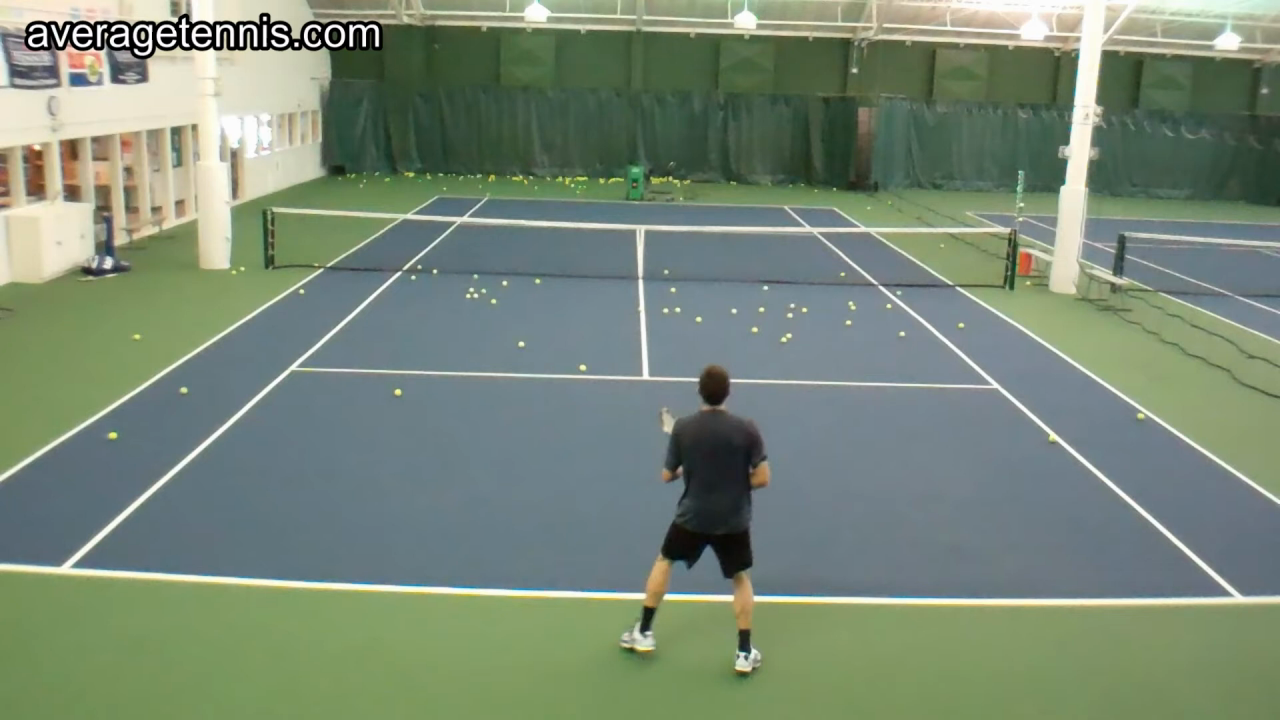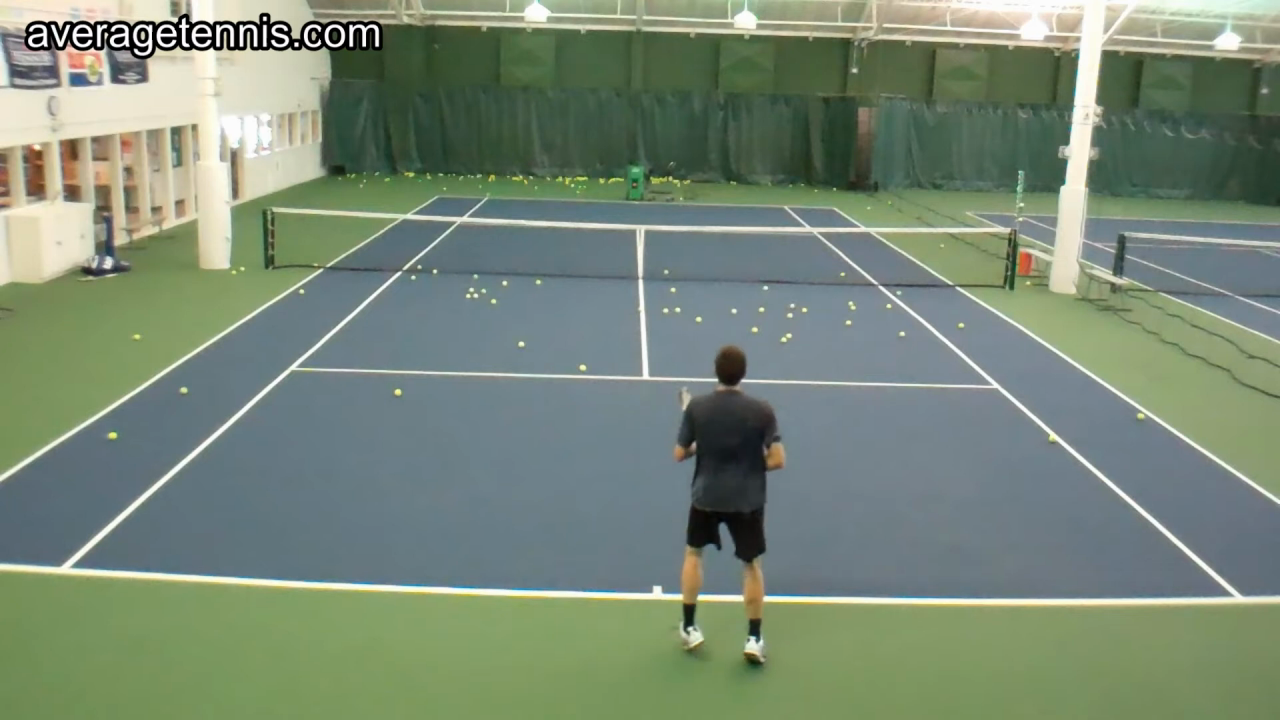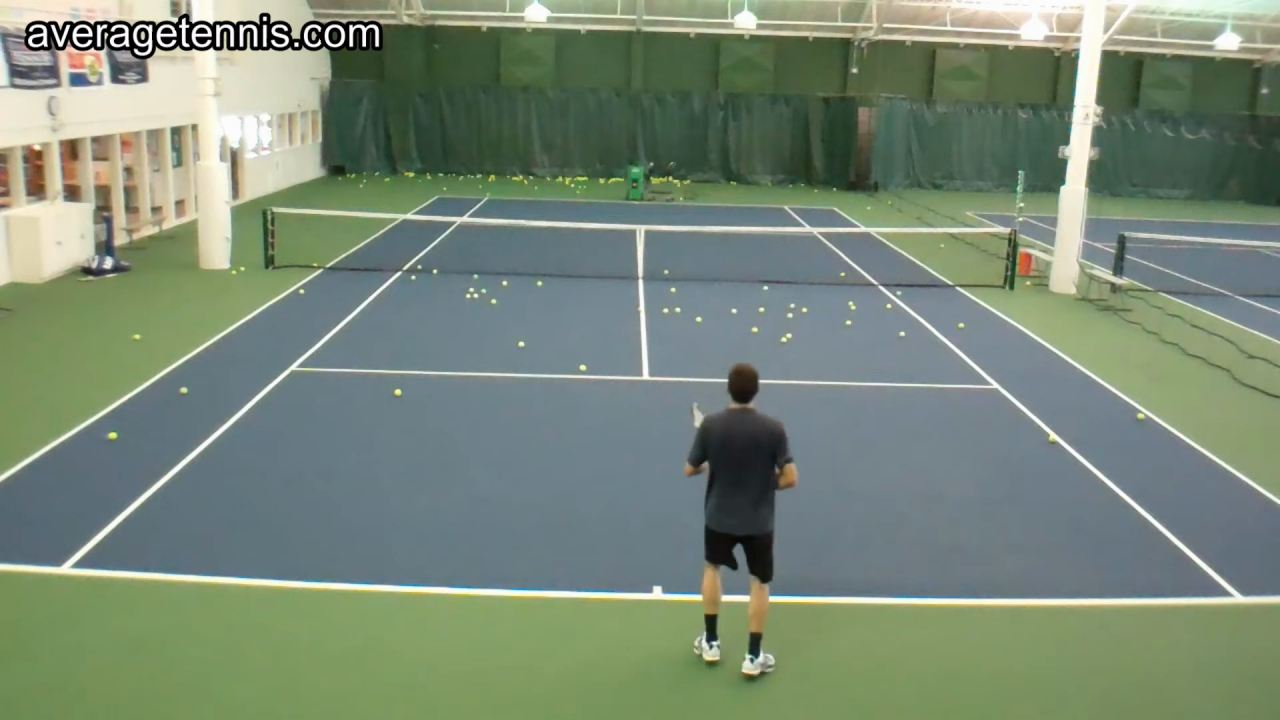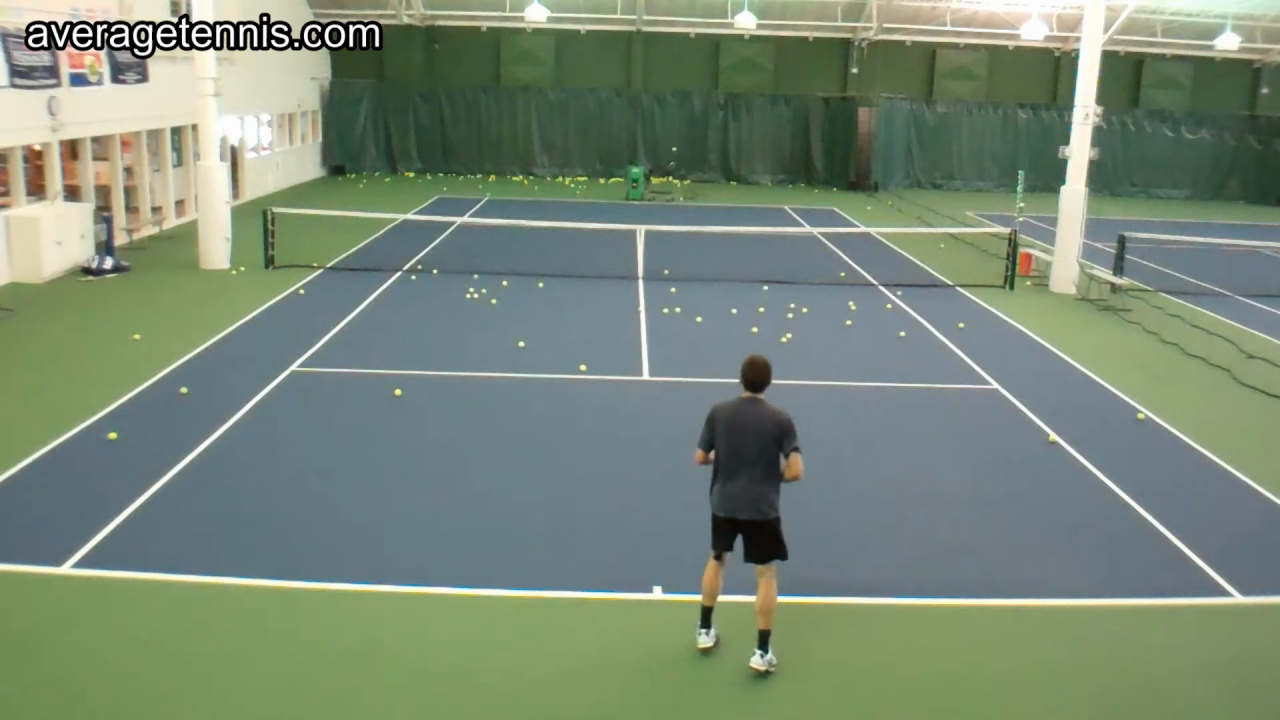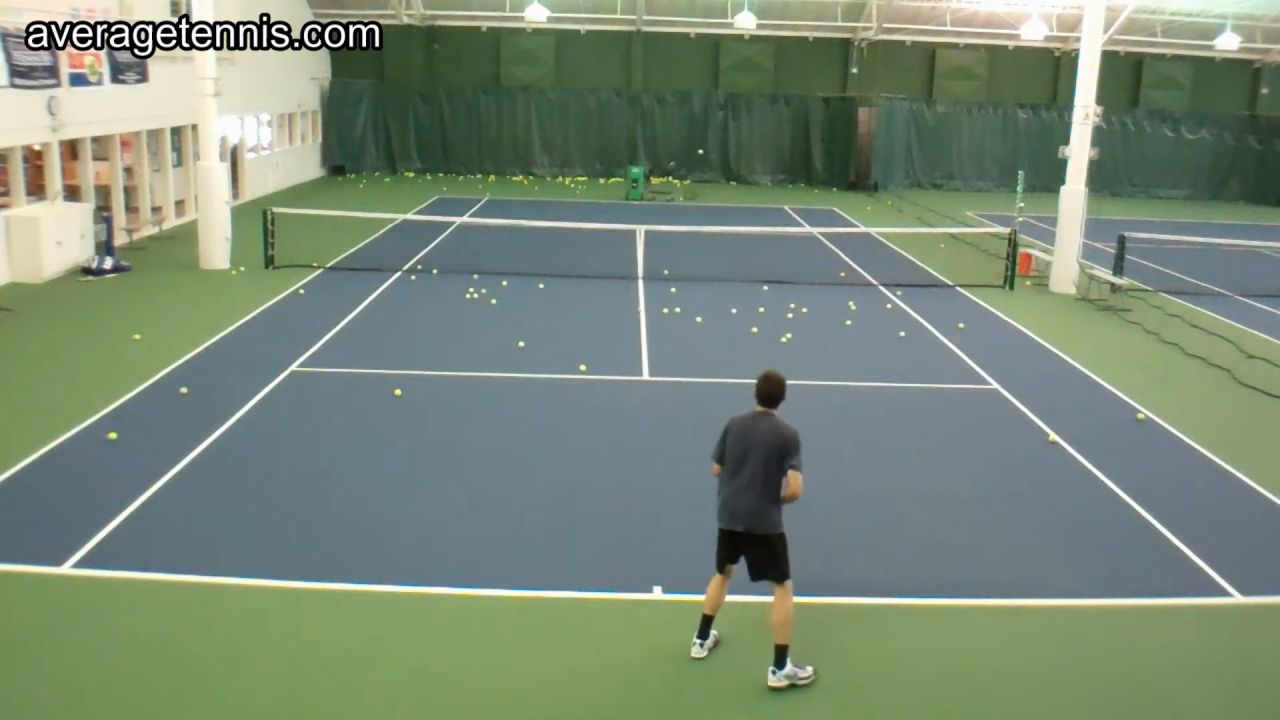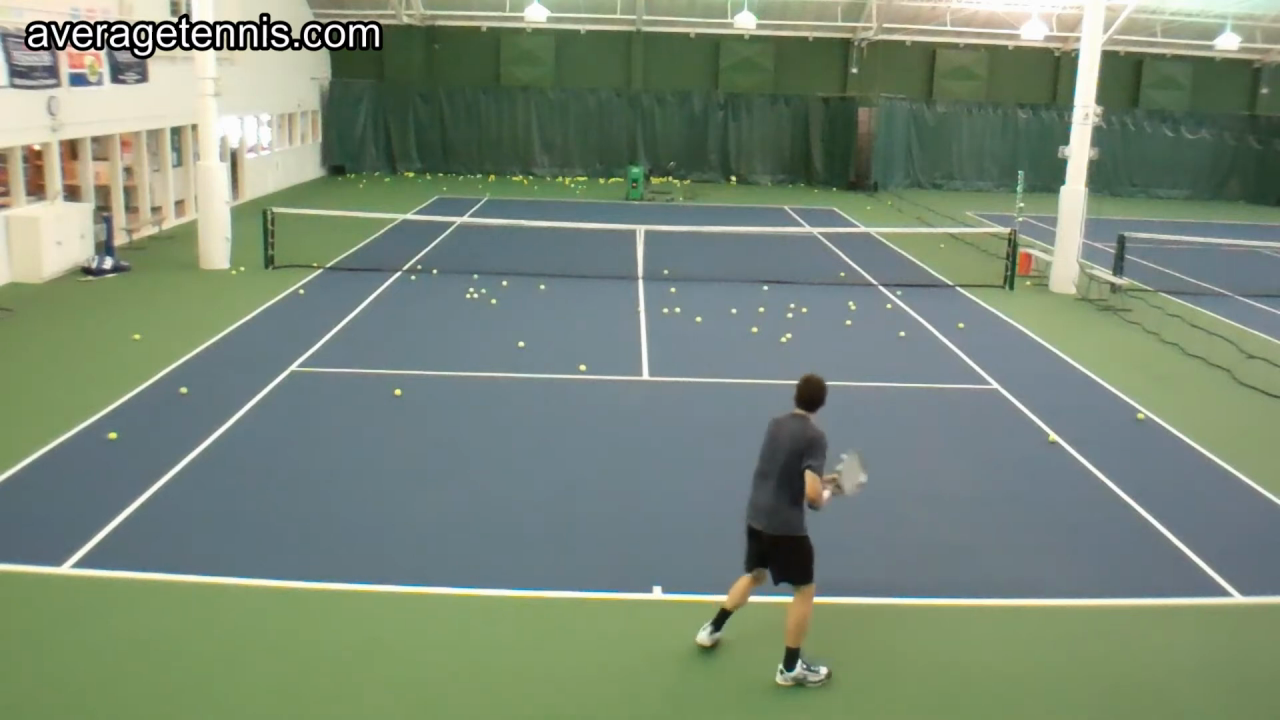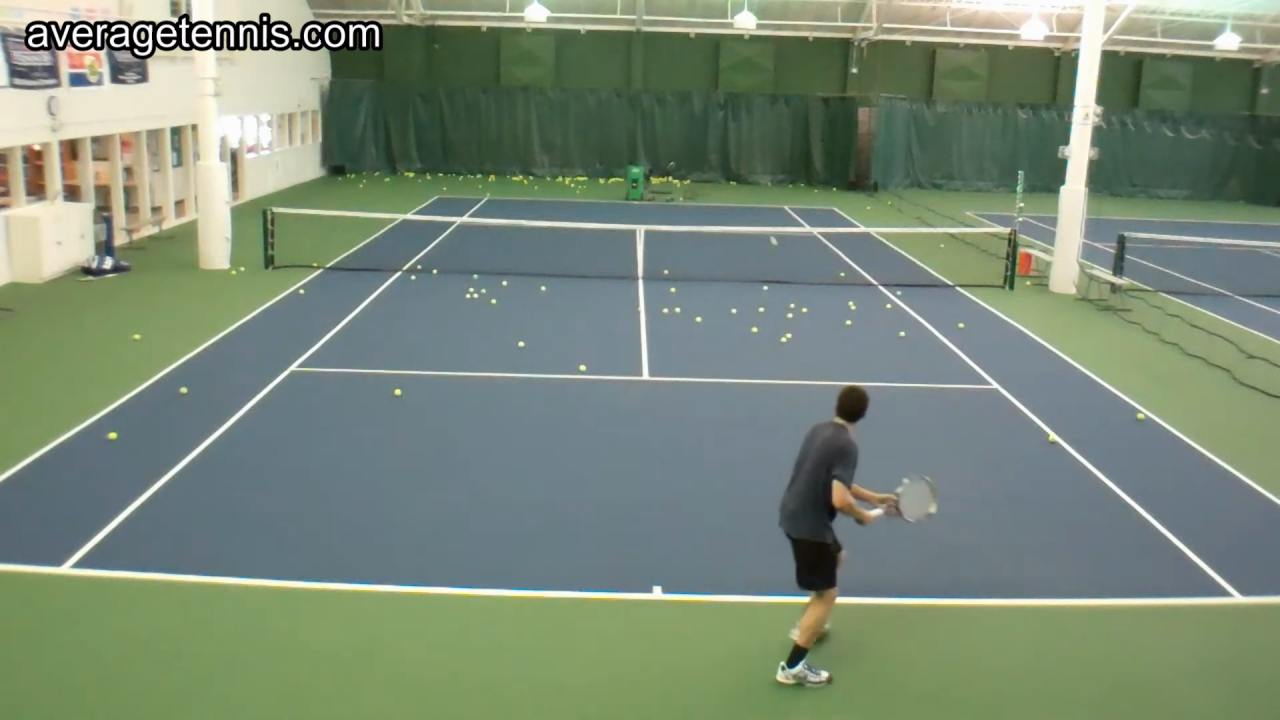
dt=0.2s
person 1, frame 1
left shoulder: (682, 428)
right shoulder: (746, 429)
left elbow: (667, 475)
right elbow: (762, 479)
left hip: (692, 516)
right hip: (733, 520)
left knee: (663, 563)
right knee: (740, 578)
left ankle: (643, 633)
right ankle: (745, 653)
person 1, frame 2
left shoulder: (697, 407)
right shoulder: (761, 410)
left elbow: (680, 454)
right elbow: (777, 460)
right wrist: (752, 464)
left hip: (706, 497)
right hip: (747, 500)
left knee: (693, 555)
right knee: (751, 565)
left ankle: (691, 629)
right ankle: (754, 639)
person 1, frame 3
left shoulder: (710, 425)
right shoulder: (773, 429)
left elbow: (690, 470)
right elbow: (789, 479)
left hip: (719, 516)
right hip: (758, 519)
left knee: (712, 568)
right knee: (760, 583)
left ankle: (710, 642)
right ankle: (753, 656)
person 1, frame 4
left shoulder: (719, 413)
right shoulder: (781, 420)
left elbow: (700, 458)
right elbow: (795, 471)
right wrist: (771, 477)
left hip: (724, 504)
right hip: (762, 508)
left knee: (717, 560)
right knee: (767, 573)
left ankle: (705, 631)
right ankle: (762, 653)
person 1, frame 5
left shoulder: (734, 424)
right shoulder: (787, 435)
left elbow: (716, 470)
right elbow: (793, 490)
right wrist: (775, 498)
left hip: (729, 516)
right hip: (763, 523)
left knee: (723, 574)
right knee: (783, 589)
left ankle: (702, 639)
right ankle: (780, 668)
person 1, frame 6
left shoulder: (777, 423)
right shoulder: (814, 437)
right elbow: (811, 490)
left wrist: (820, 482)
right wrist: (818, 500)
left hip: (757, 515)
right hip: (784, 524)
left knee: (755, 575)
right knee: (805, 591)
left ankle: (711, 630)
right ankle: (791, 667)
person 1, frame 7
left shoulder: (818, 431)
right shoulder: (846, 445)
right elbow: (840, 499)
left wrist: (874, 497)
right wrist: (861, 515)
left hip: (793, 515)
right hip: (810, 526)
left knee: (835, 558)
right knee: (825, 594)
left ankle: (806, 627)
right ankle: (792, 667)
